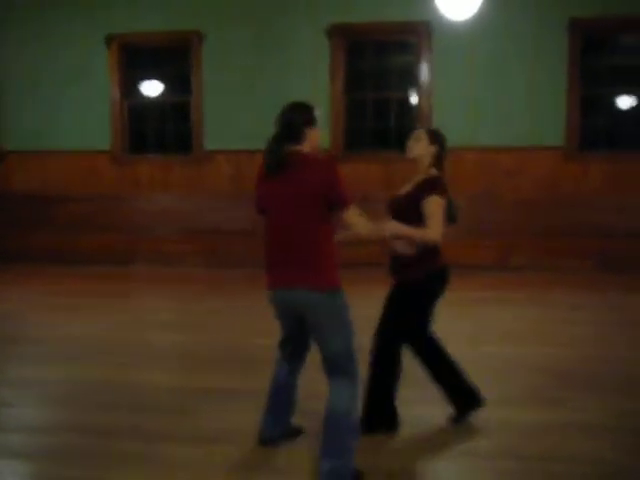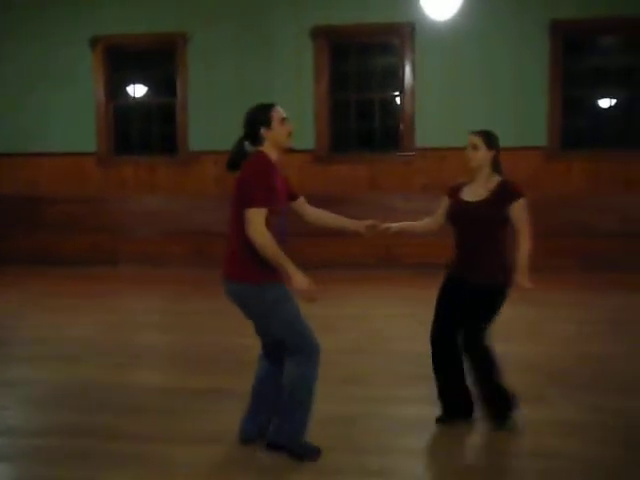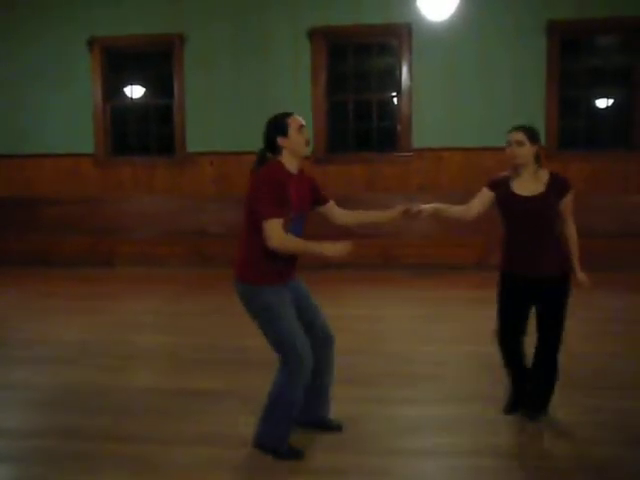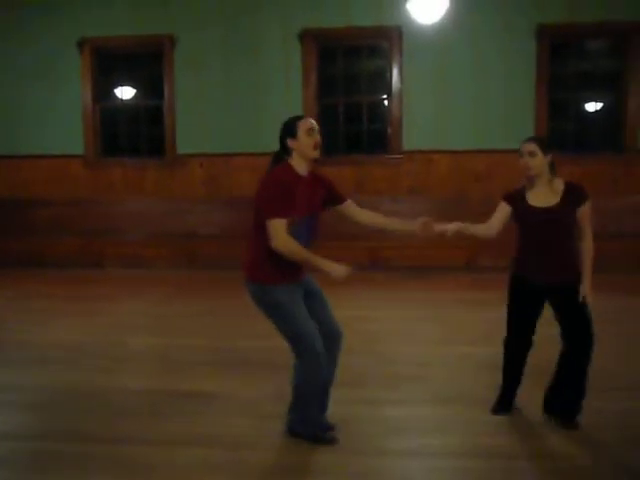
dt=0.4s
person 1, frame 1
left shoulder: (268, 173)
right shoulder: (322, 169)
right elbow: (356, 225)
right wrist: (388, 236)
left hip: (280, 287)
right hip: (318, 287)
left knee: (291, 352)
right knee: (342, 374)
left ankle: (274, 427)
person 1, frame 2
left shoulder: (265, 169)
right shoulder: (261, 169)
left elbow: (309, 212)
right elbow: (256, 230)
left wrist: (355, 225)
right wrist: (293, 272)
left hip: (250, 278)
right hip: (255, 281)
left knee: (277, 350)
right knee: (305, 351)
left ankle: (256, 425)
right ankle: (285, 434)
person 1, frame 3
left shoulder: (303, 180)
right shoulder: (269, 178)
left elbow: (339, 215)
right elbow: (275, 239)
left wrist: (389, 215)
right wrist: (326, 249)
left hip: (285, 278)
right hip: (260, 284)
left knee: (322, 340)
right knee: (298, 357)
left ankle: (311, 413)
right ankle: (271, 436)
person 1, frame 4
left shoulder: (318, 182)
right shoulder: (277, 181)
left elbow: (360, 214)
right elbow: (279, 240)
left wrist: (410, 226)
right wrist: (325, 265)
left hip: (296, 277)
right hip: (269, 282)
left knee: (331, 337)
right knee: (310, 348)
left ankle: (312, 413)
right ankle: (303, 423)
person 2, frame 1
left shoulder: (432, 185)
right shoulder: (416, 183)
left elbow: (434, 235)
right elbow: (404, 224)
left wrist: (398, 230)
left hip: (421, 277)
right hip: (416, 275)
left knee: (387, 339)
right knee: (418, 336)
left ankle: (378, 416)
right ankle: (465, 397)
person 2, frame 2
left shoulder: (507, 190)
right shoulder: (458, 190)
left elbow: (523, 235)
right elbow: (434, 222)
left wrist: (521, 271)
right wrist: (399, 227)
left hip: (489, 279)
right hip: (459, 276)
left knee: (472, 339)
right knee: (441, 336)
left ankle: (501, 403)
right ankle: (456, 407)
person 2, frame 3
left shoulder: (557, 183)
right shoulder: (500, 184)
left elbow: (568, 226)
right elbow: (469, 212)
left wrist: (576, 267)
right wrist: (435, 207)
left hip: (553, 272)
right hip: (514, 271)
left knee: (549, 336)
right knee: (509, 334)
left ankle: (536, 400)
right ankle: (521, 391)
person 2, frame 4
left shoulder: (574, 193)
right shoulder: (516, 196)
left elbow: (585, 238)
right elbow: (490, 229)
left wrist: (586, 279)
right wrist: (459, 226)
left hip: (566, 280)
right hip: (526, 279)
left knee: (580, 339)
right knee: (518, 340)
left ankle: (561, 406)
right ankle: (506, 396)
